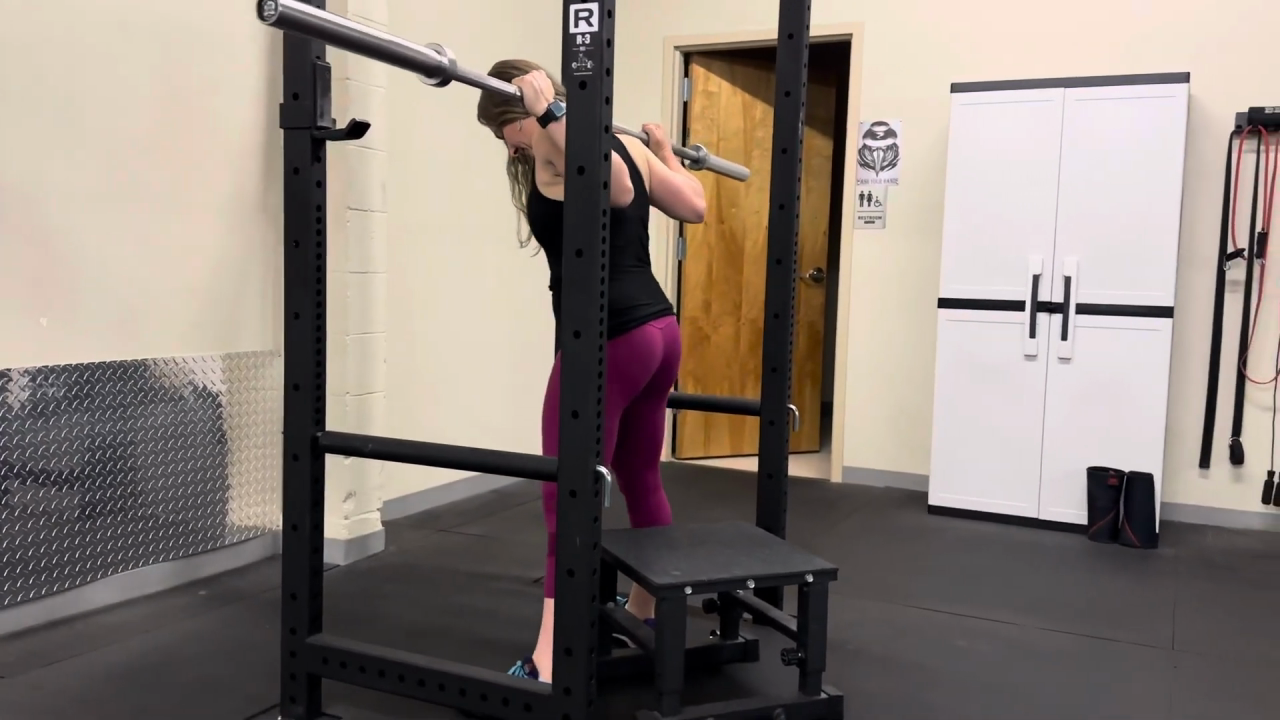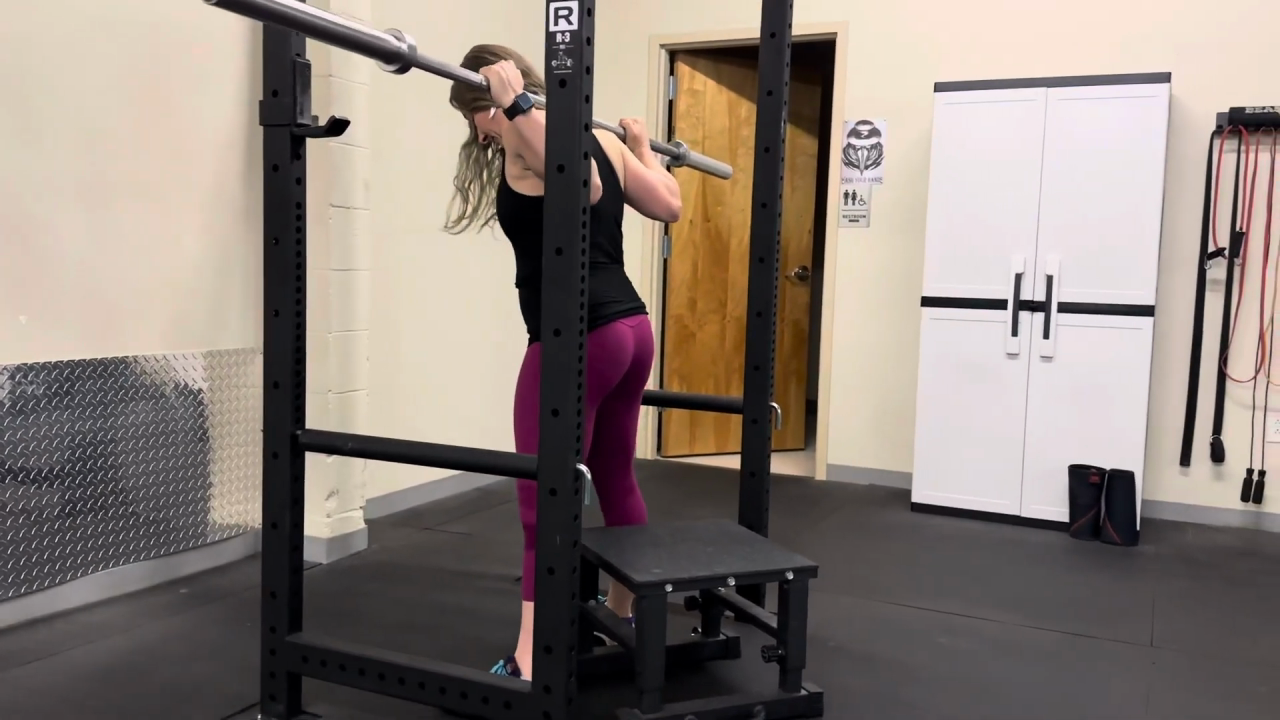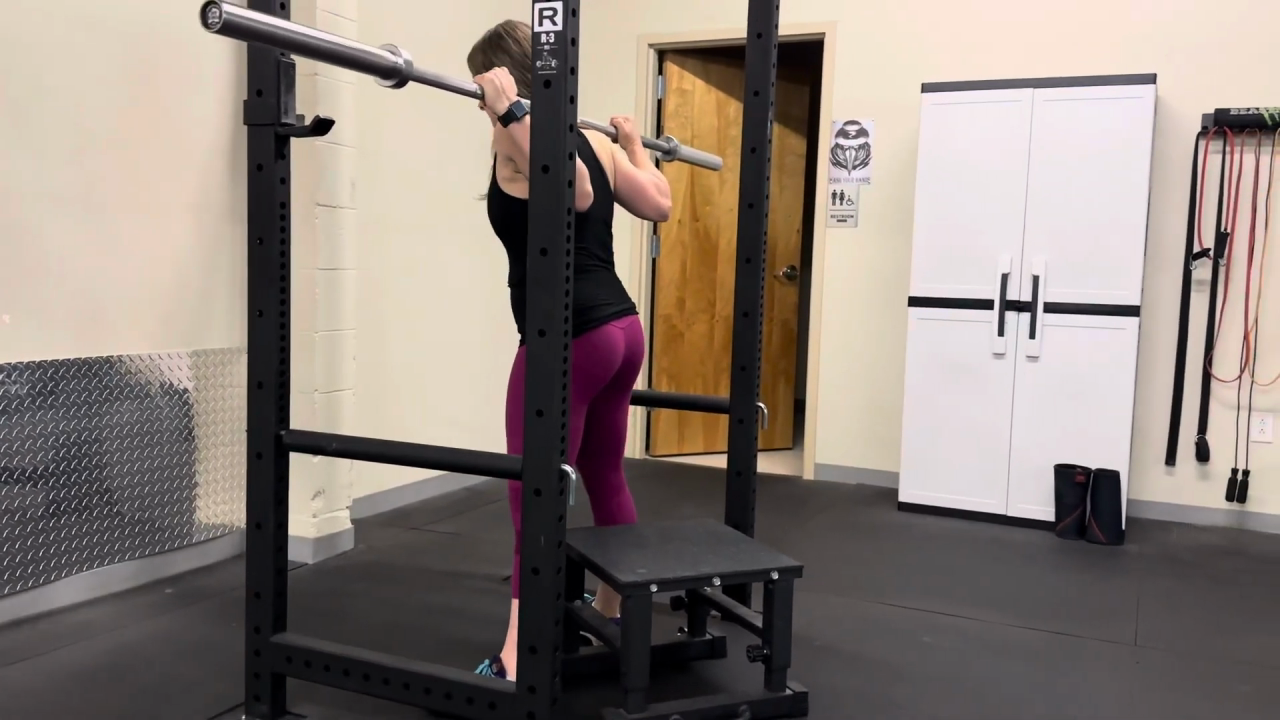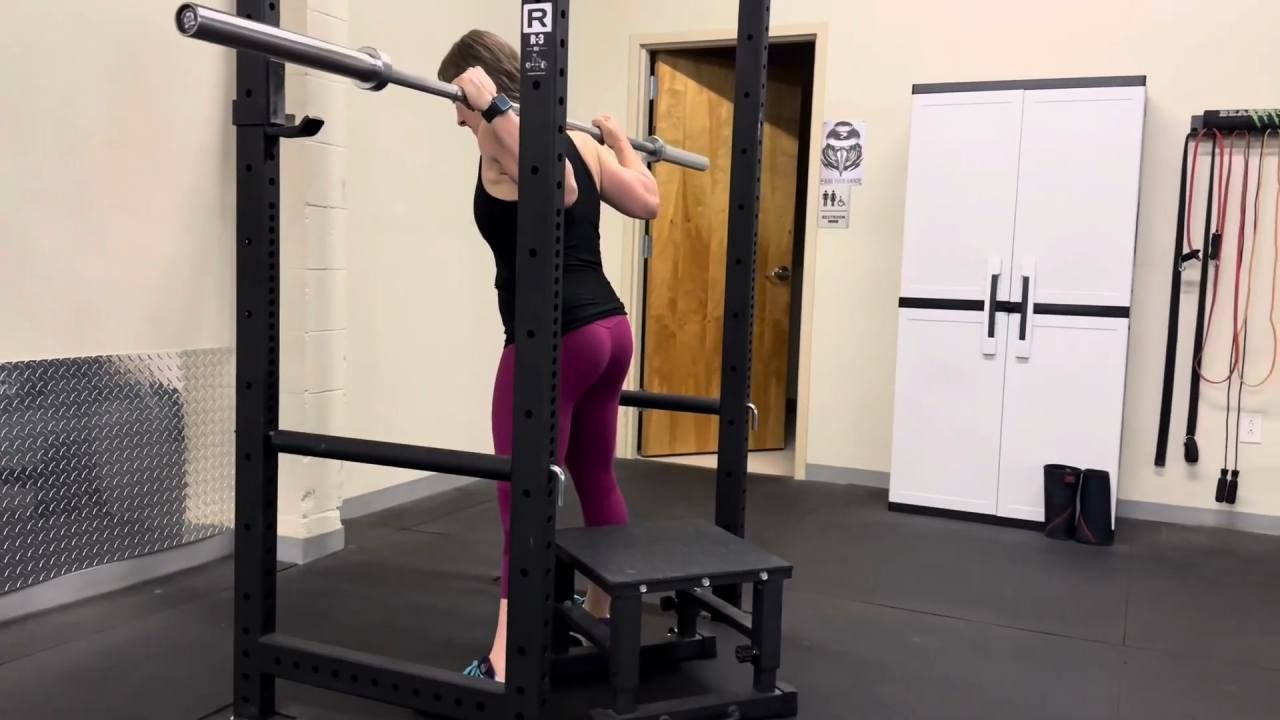
dt=0.4s
person 1, frame 1
left shoulder: (558, 146)
right shoulder: (625, 143)
left elbow: (614, 186)
right elbow: (694, 205)
left wrist: (549, 112)
right wrist: (664, 151)
left hip: (607, 344)
right hip: (658, 332)
right knee: (641, 482)
left ankle: (548, 663)
right ankle: (646, 610)
person 1, frame 2
left shoulder: (527, 141)
right shoulder: (602, 139)
left elbow: (581, 183)
right elbow: (669, 204)
left wrist: (516, 104)
right wrist: (642, 147)
left hip: (575, 342)
right hip: (631, 331)
left knee: (544, 502)
right knee: (617, 482)
left ankle: (530, 664)
right ankle: (624, 610)
person 1, frame 3
left shoulder: (518, 140)
right shoulder: (591, 139)
left elbow: (575, 193)
right elbow: (659, 204)
left wrist: (510, 111)
right wrist: (633, 144)
left hip: (567, 344)
right hip: (622, 331)
right knee: (607, 482)
left ankle: (517, 661)
right ankle: (612, 609)
person 1, frame 4
left shoulder: (502, 142)
right shoulder: (579, 139)
left elbow: (560, 188)
right elbow: (647, 200)
left wrist: (494, 107)
right wrist: (620, 142)
left hip: (553, 342)
right hip: (610, 330)
right knee: (597, 482)
left ankle: (505, 663)
right ankle: (603, 609)
